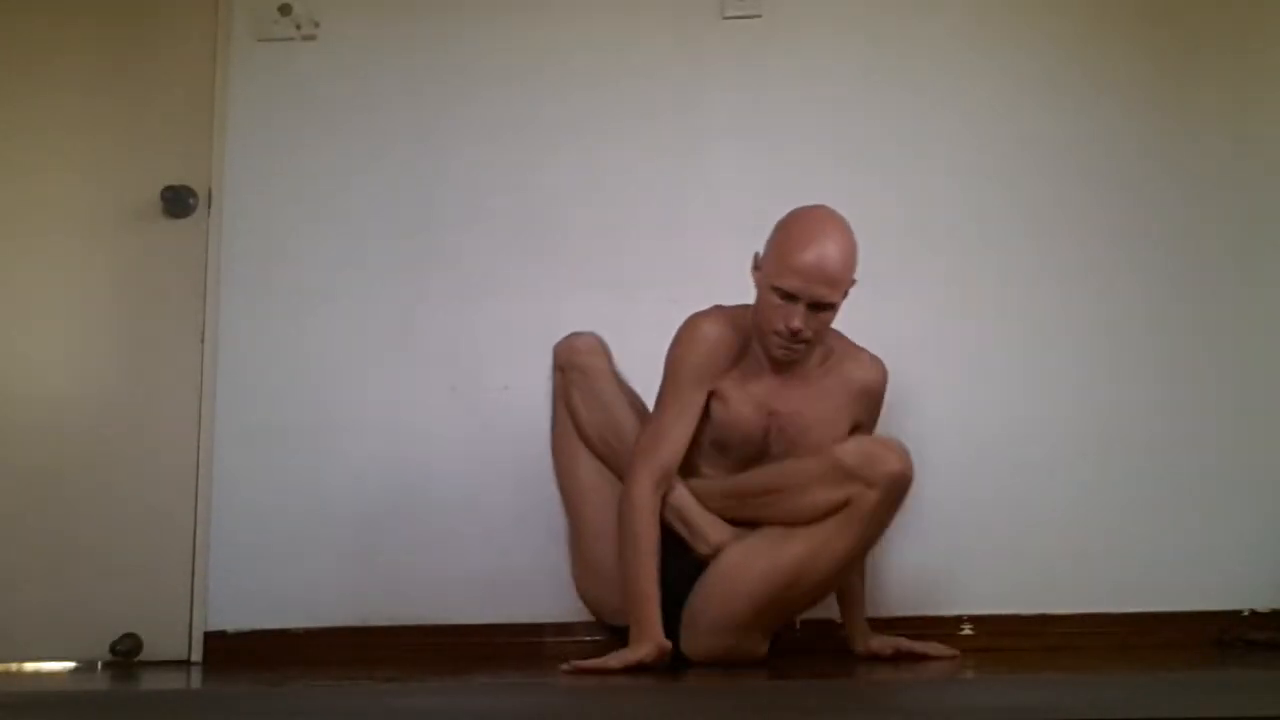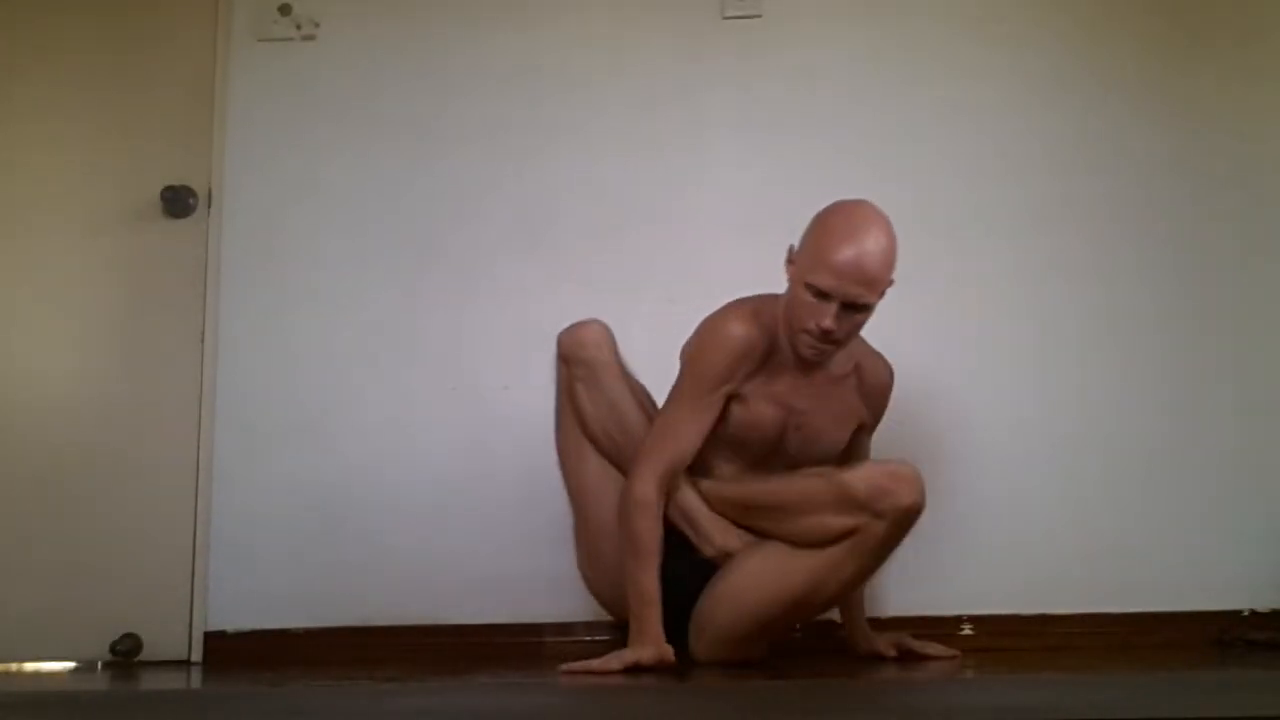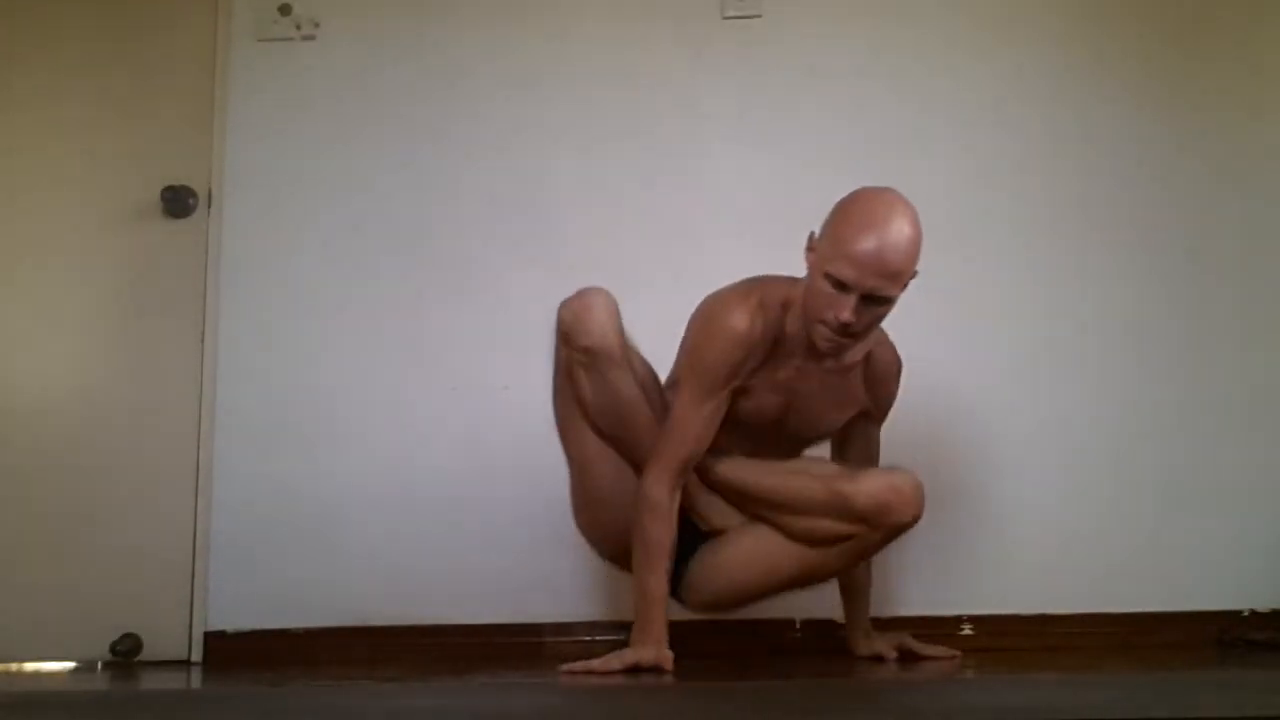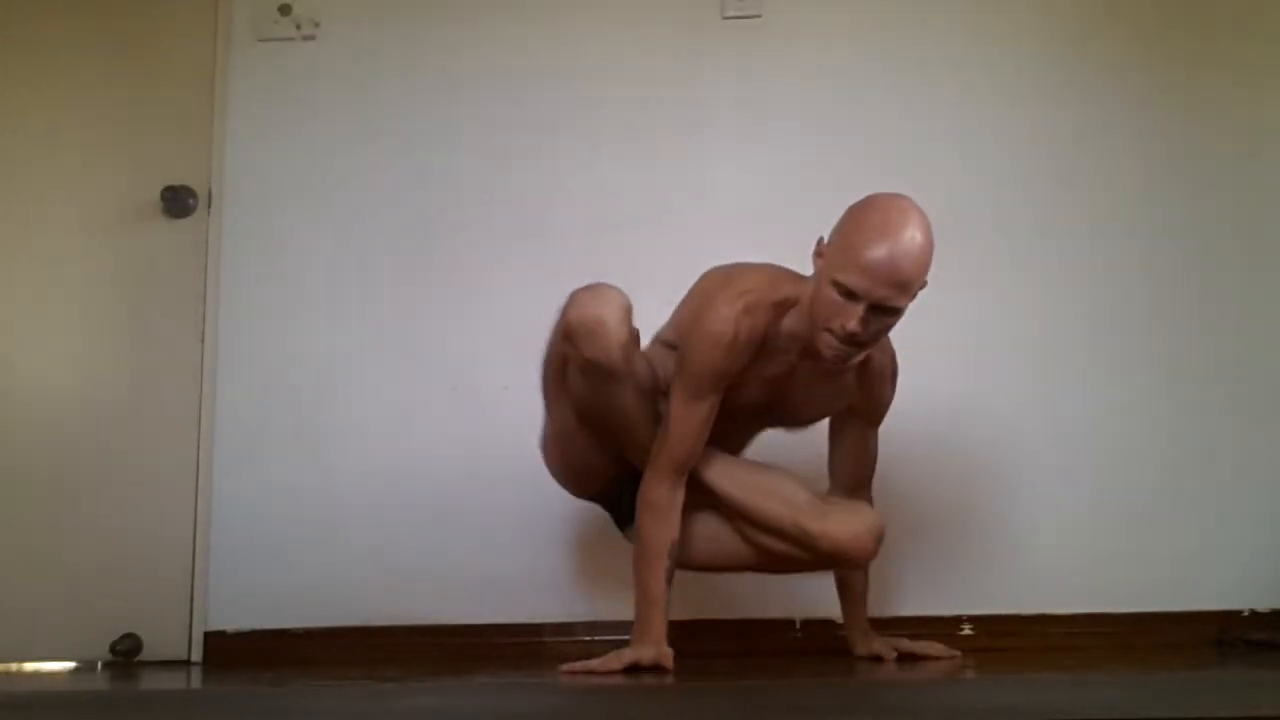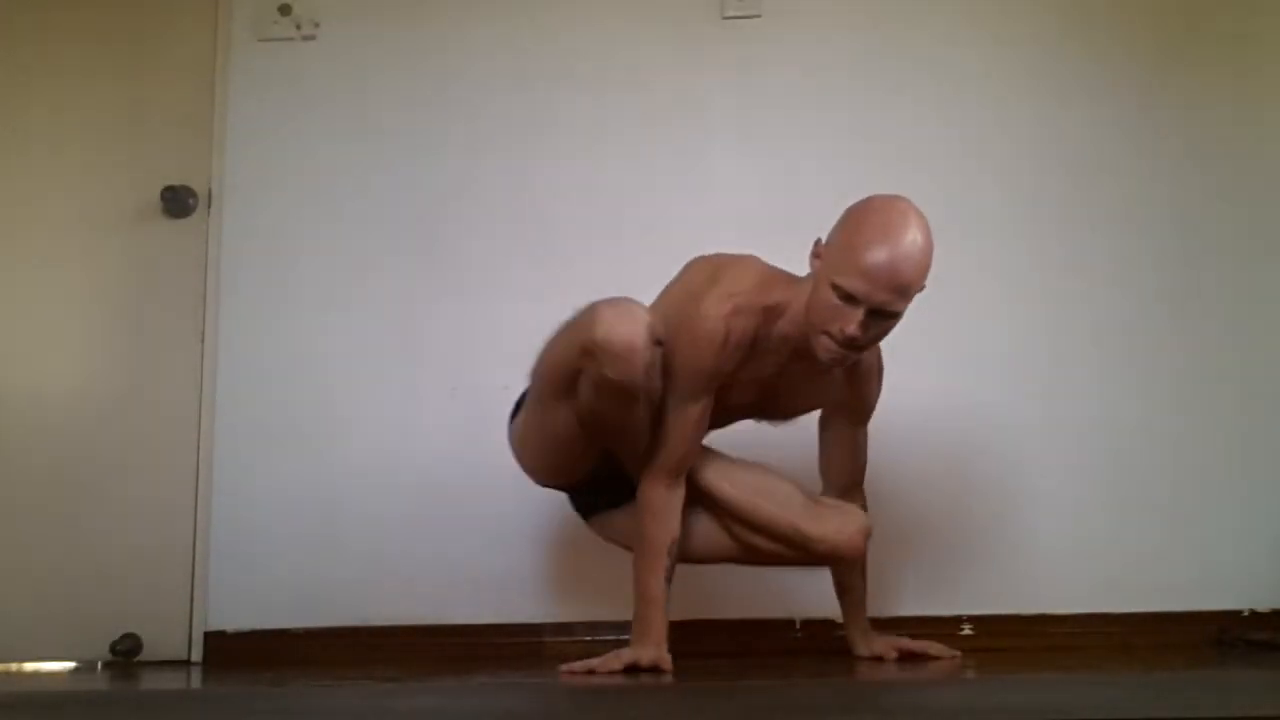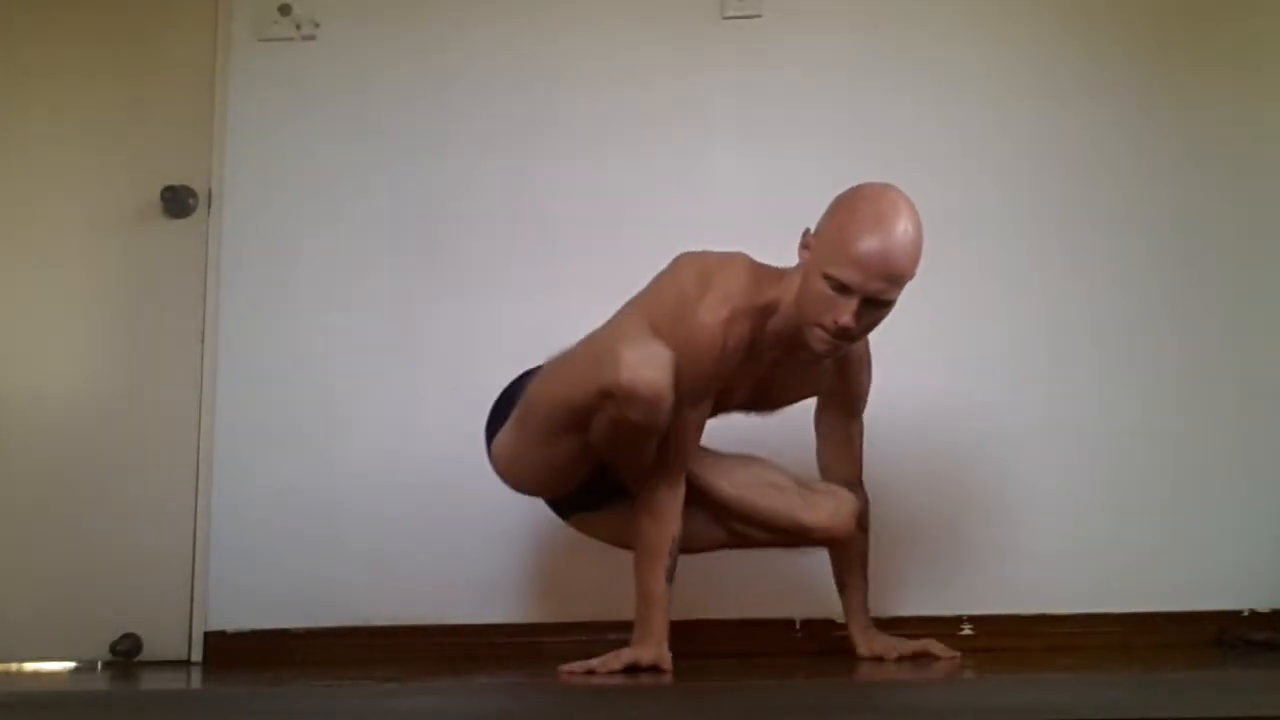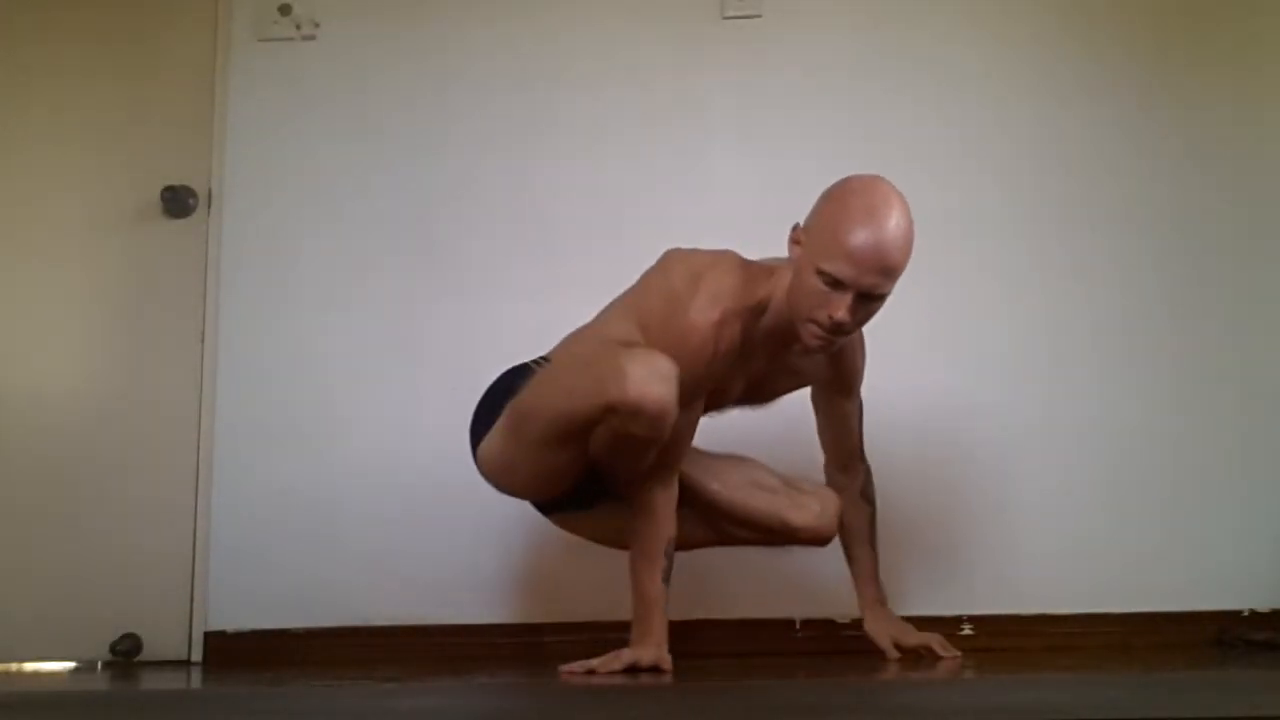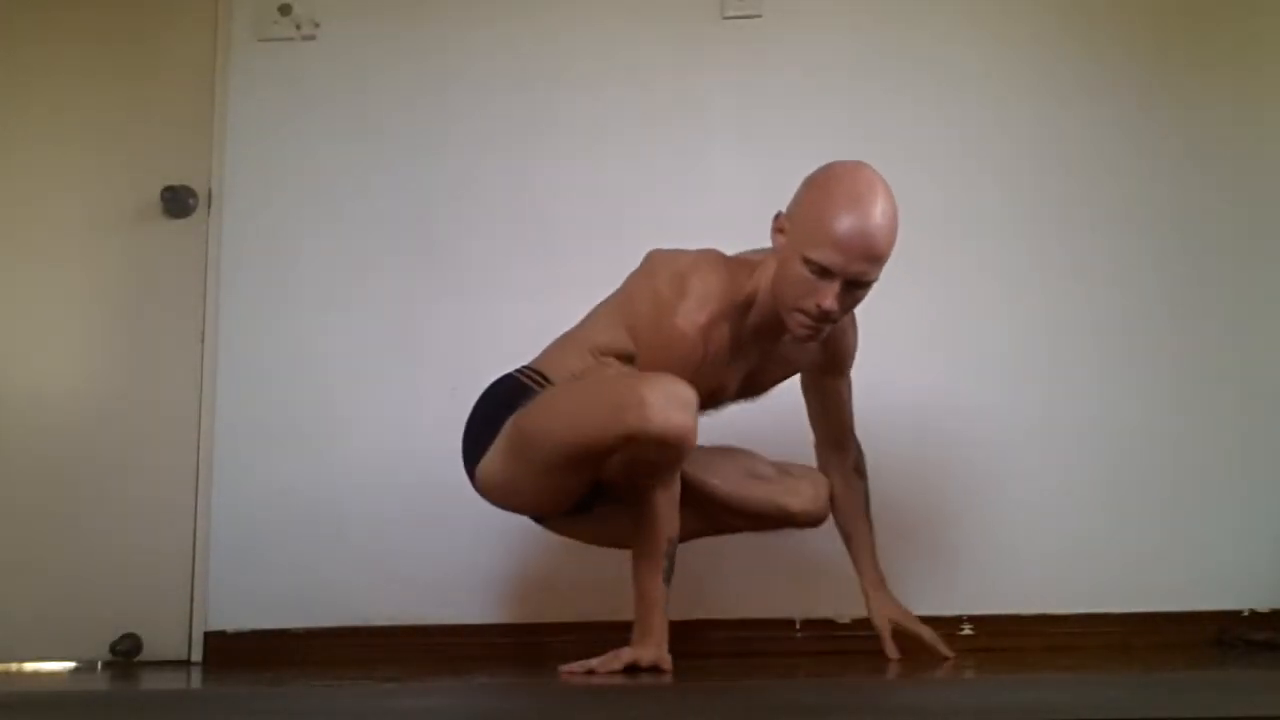
dt=0.2s
person 1, frame 1
left shoulder: (862, 380)
right shoulder: (714, 337)
left elbow: (842, 514)
right elbow: (644, 481)
left wrist: (857, 631)
right wrist: (644, 633)
left hip: (720, 621)
right hip: (629, 586)
left knee: (886, 464)
right knee: (580, 352)
person 1, frame 2
left shoulder: (871, 380)
right shoulder: (738, 335)
left elbow: (845, 506)
right elbow: (649, 480)
left wrist: (858, 631)
right wrist: (645, 634)
right hip: (637, 569)
left knee: (899, 489)
right knee: (585, 342)
person 1, frame 3
left shoulder: (879, 367)
right shoulder: (744, 322)
left elbow: (855, 490)
right elbow: (663, 478)
left wrist: (860, 631)
right wrist: (649, 635)
left hip: (708, 564)
right hip: (629, 512)
left knee: (898, 500)
right knee: (588, 314)
person 1, frame 4
left shoulder: (873, 368)
right shoulder: (738, 315)
left elbow: (852, 496)
right elbow: (665, 478)
left wrist: (860, 631)
right wrist: (648, 635)
left hip: (691, 470)
right hip: (595, 455)
left knee: (858, 533)
right knee: (597, 309)
person 1, frame 5
left shoulder: (857, 367)
right shoulder: (728, 314)
left elbow: (847, 497)
right elbow: (665, 479)
left wrist: (860, 631)
right wrist: (649, 637)
right hip: (561, 438)
left knee: (845, 531)
right knee: (619, 325)
person 1, frame 6
left shoulder: (845, 356)
right shoulder: (721, 315)
left elbow: (847, 490)
right elbow: (664, 480)
left wrist: (861, 625)
right wrist: (649, 636)
right hip: (536, 436)
left knee: (831, 514)
right knee: (644, 369)
person 1, frame 7
left shoulder: (838, 346)
right shoulder: (710, 314)
left elbow: (849, 474)
right elbow: (658, 481)
left wrist: (875, 608)
right wrist: (649, 637)
left hip: (596, 467)
right hip: (519, 433)
left knee: (816, 514)
right knee: (648, 385)
person 1, frame 8
left shoulder: (830, 330)
right shoulder: (696, 314)
left elbow: (840, 453)
right elbow: (660, 486)
left wrist: (876, 591)
right wrist: (649, 636)
left hip: (584, 461)
right hip: (512, 438)
left knee: (808, 496)
right knee: (667, 411)
